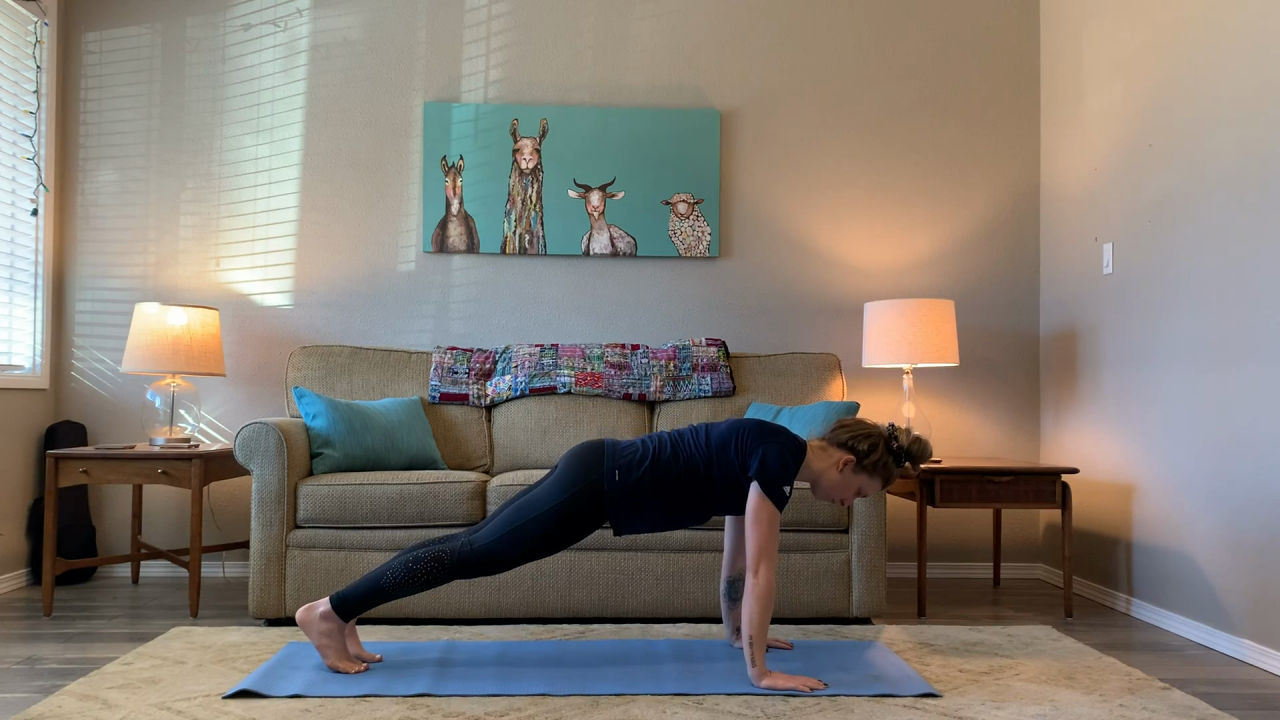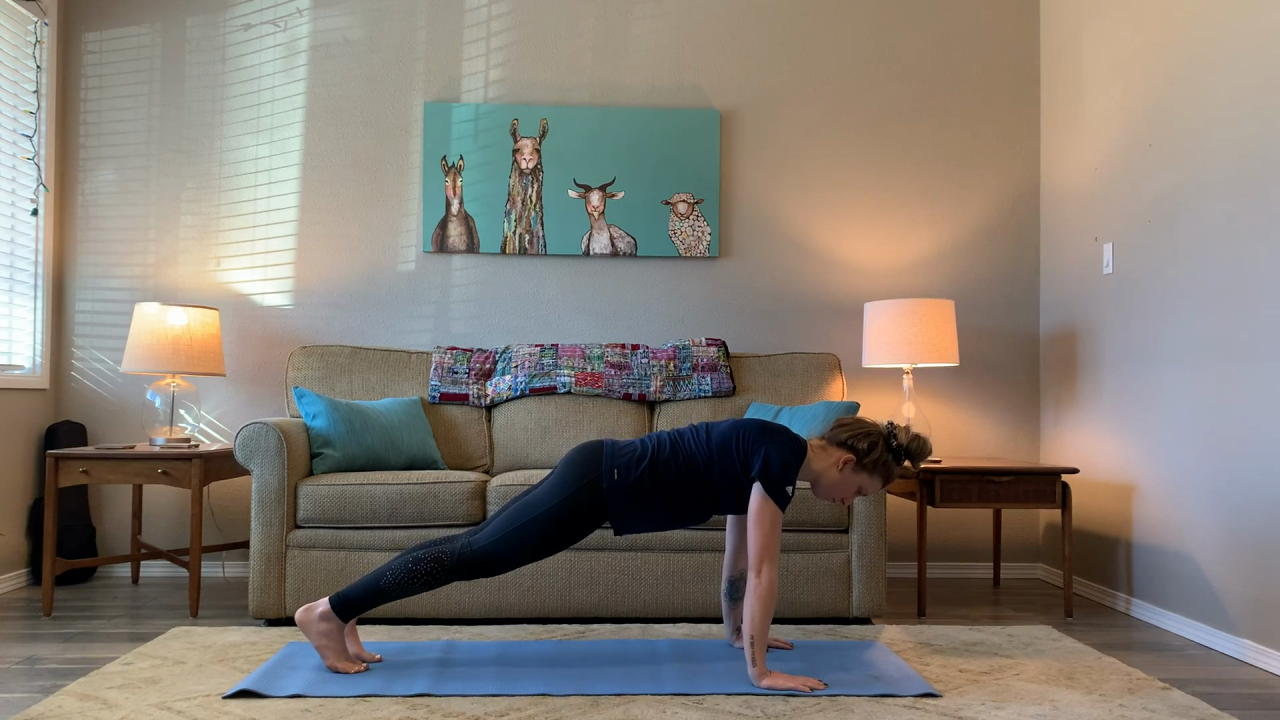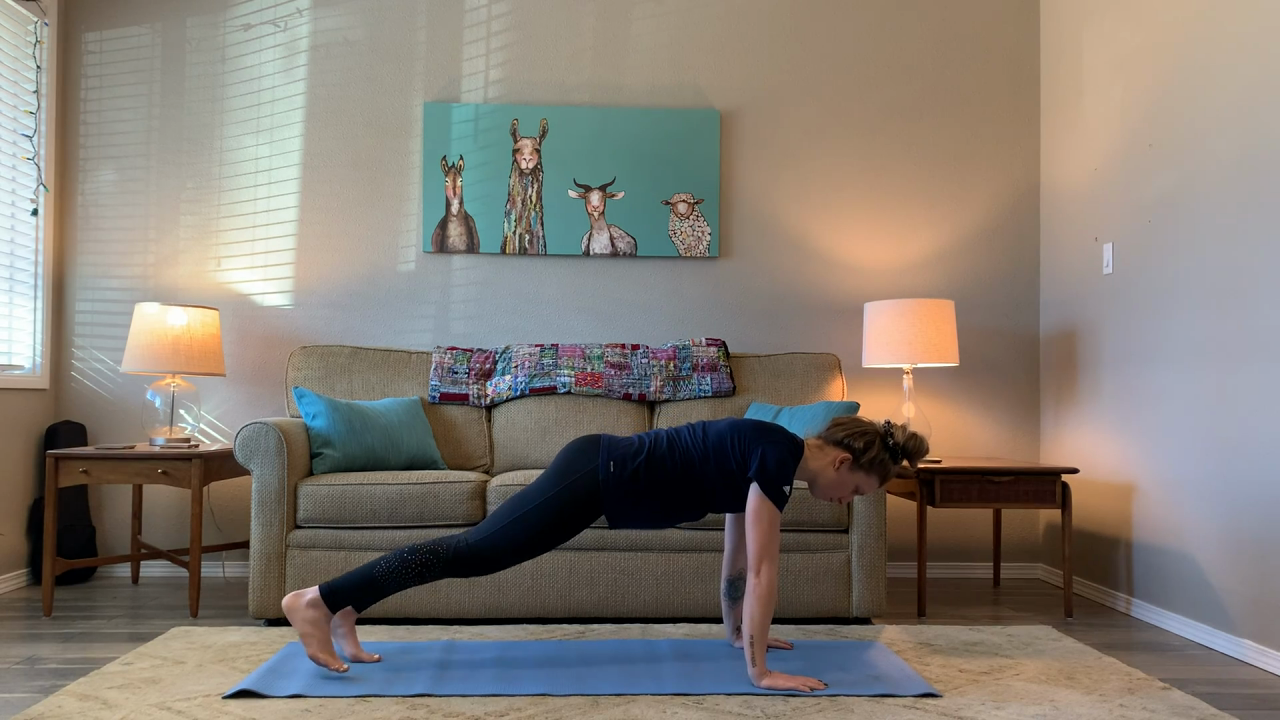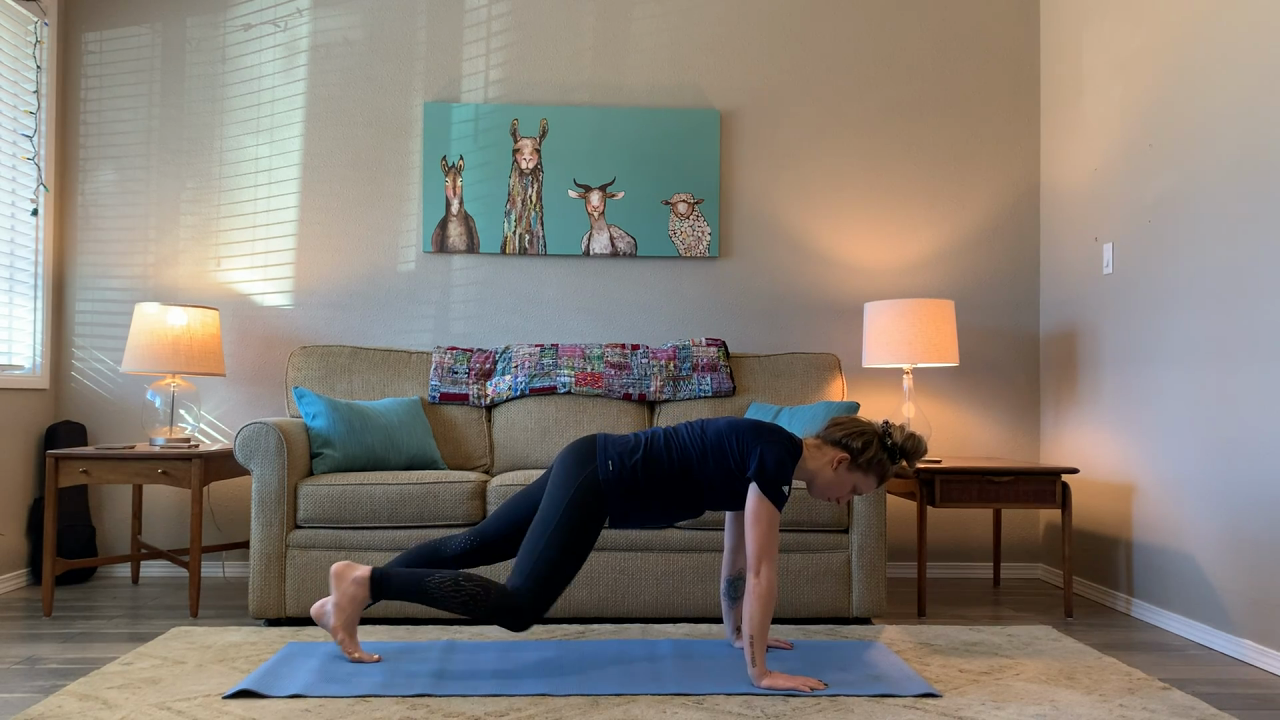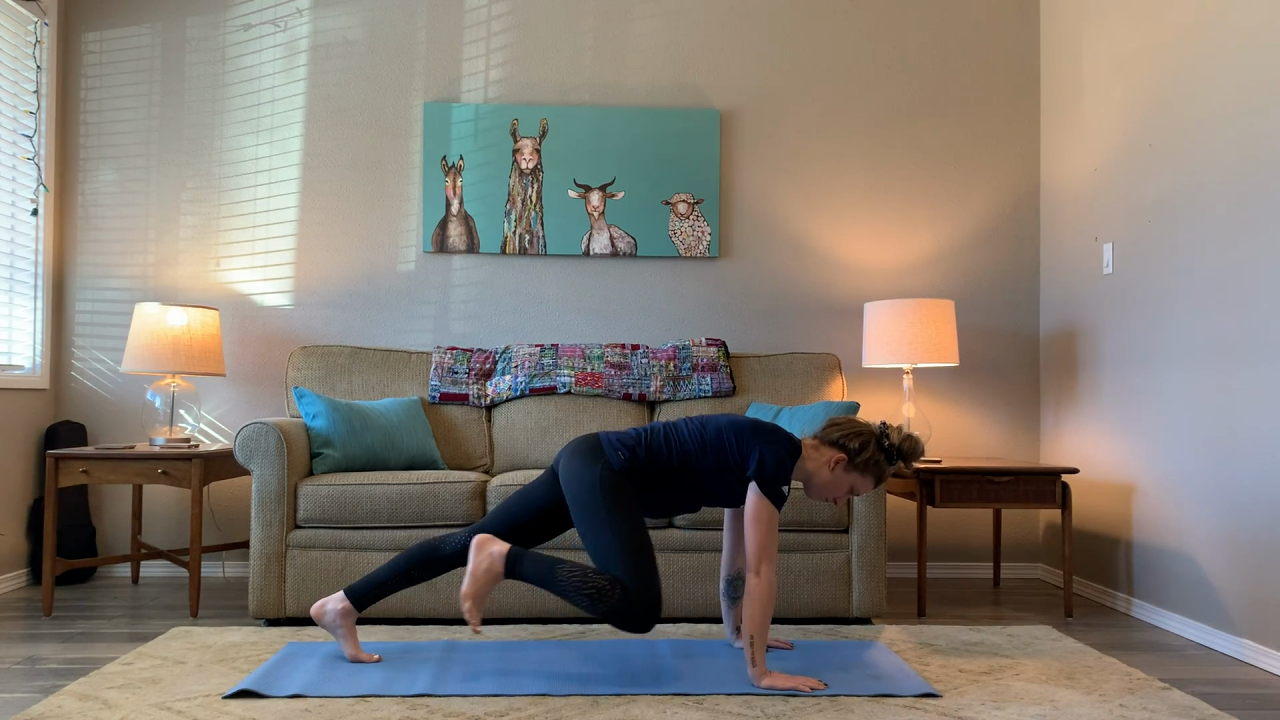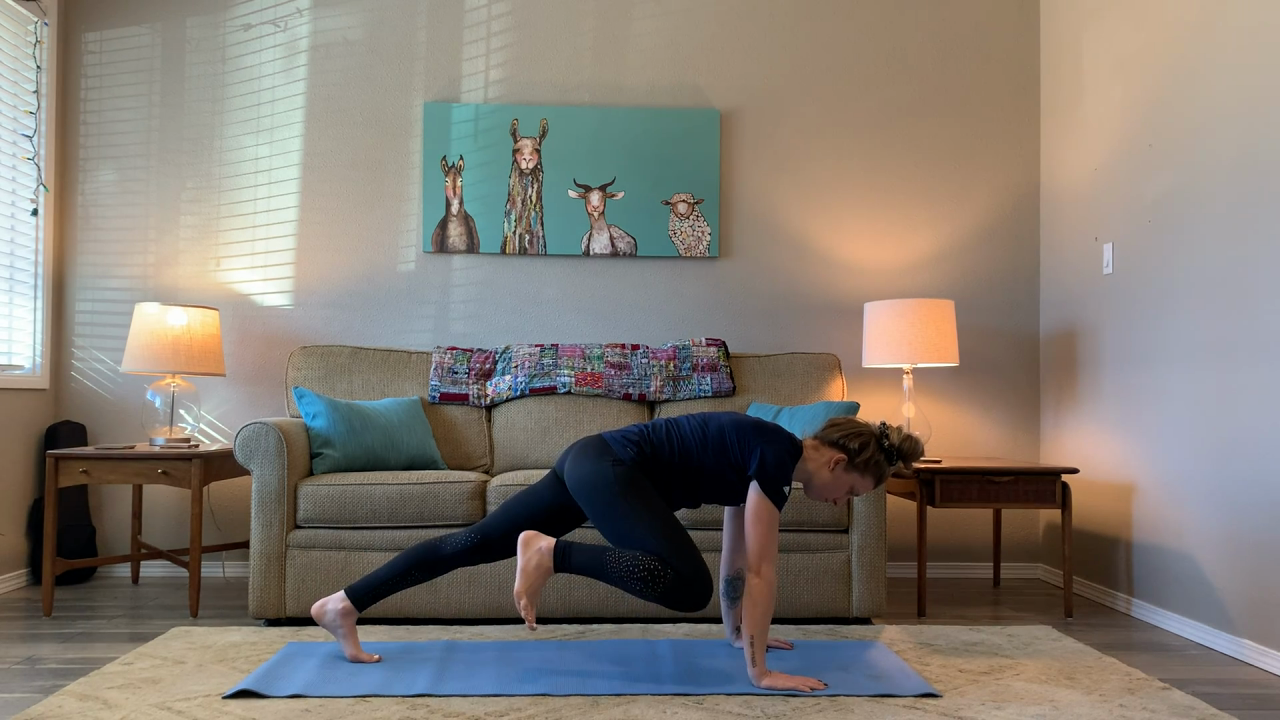
dt=0.4s
person 1, frame 1
left shoulder: (765, 458)
right shoulder: (780, 454)
left elbow: (736, 558)
right elbow: (759, 569)
left wrist: (737, 631)
right wrist: (759, 669)
left hip: (597, 474)
right hip: (596, 485)
left knee: (471, 542)
right knee: (471, 555)
left ankle: (344, 610)
right ankle: (329, 612)
person 1, frame 2
left shoulder: (767, 457)
right shoulder: (781, 454)
left elbow: (738, 558)
right elbow: (761, 570)
left wrist: (737, 630)
right wrist: (760, 670)
left hip: (598, 474)
right hip: (597, 485)
left knee: (472, 543)
right knee: (473, 557)
left ankle: (343, 609)
right ankle: (328, 612)
person 1, frame 3
left shoulder: (764, 457)
right shoulder: (779, 455)
left elbow: (737, 558)
right elbow: (761, 570)
left wrist: (737, 630)
right wrist: (760, 670)
left hip: (597, 468)
right hip: (596, 477)
left knee: (472, 543)
right knee: (471, 555)
left ankle: (345, 610)
right ankle: (317, 601)
person 1, frame 4
left shoulder: (764, 458)
right shoulder: (777, 455)
left elbow: (736, 560)
right elbow: (760, 570)
left wrist: (737, 631)
right wrist: (759, 669)
left hip: (591, 468)
right hip: (597, 476)
left knee: (472, 545)
right knee: (518, 607)
left ankle: (348, 598)
right ankle: (361, 581)
person 1, frame 5
left shoulder: (760, 458)
right shoulder: (777, 455)
left elbow: (736, 557)
right elbow: (759, 570)
left wrist: (737, 631)
right wrist: (760, 670)
left hip: (588, 464)
right hip: (602, 467)
left knee: (475, 541)
right knee: (638, 608)
left ankle: (341, 606)
right ankle: (500, 559)
person 1, frame 6
left shoulder: (761, 457)
right shoulder: (779, 455)
left elbow: (736, 556)
right elbow: (759, 569)
left wrist: (738, 631)
right wrist: (760, 669)
left hip: (591, 464)
right hip: (606, 465)
left knee: (472, 542)
right knee: (687, 586)
left ankle: (341, 604)
right ankle: (549, 551)
